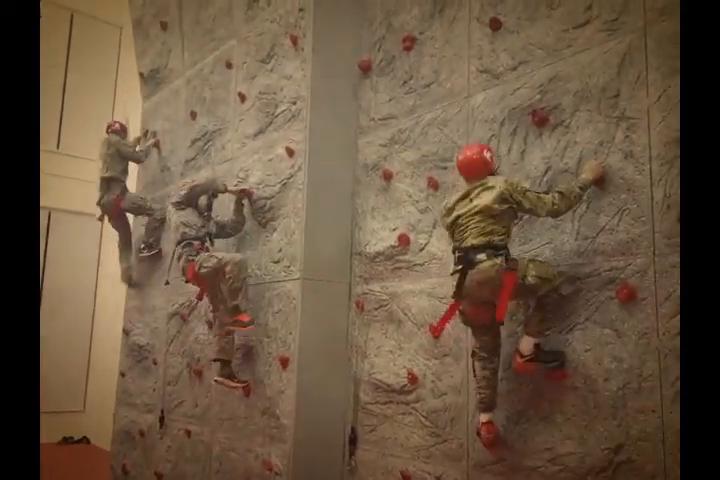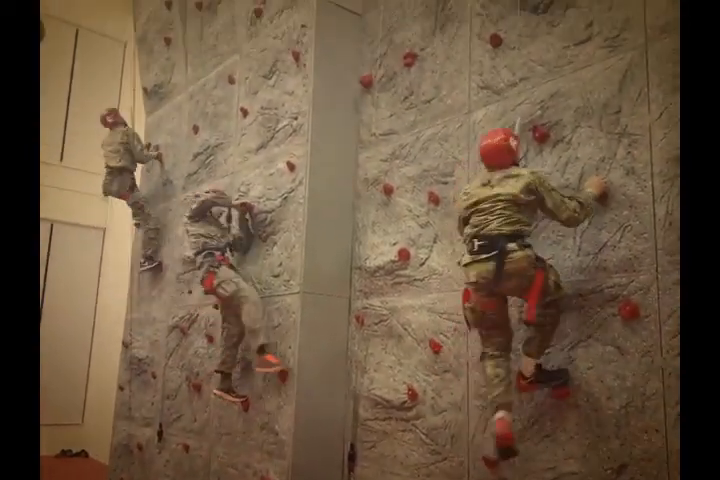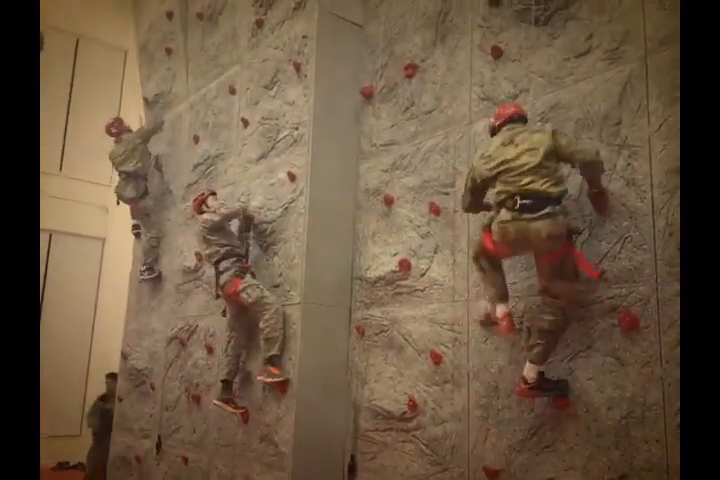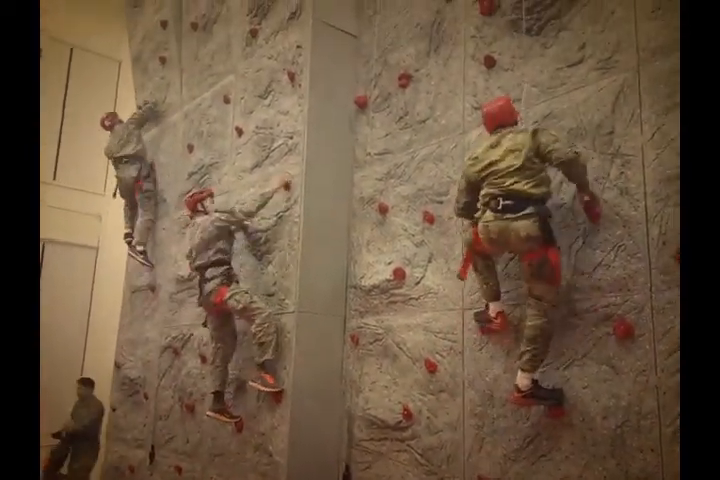
dt=0.4s
person 1, frame 1
left shoulder: (453, 204)
right shoulder: (504, 186)
right elbow: (552, 205)
right wrist: (586, 178)
left hip: (464, 279)
right hip: (491, 269)
left knee: (485, 349)
right knee: (552, 280)
left ankle: (485, 422)
right ankle: (527, 352)
person 1, frame 2
left shoulder: (469, 192)
right shoulder: (528, 179)
left elbow: (463, 229)
right elbow: (569, 214)
right wrist: (591, 193)
left hip: (477, 270)
right hip: (513, 261)
left knee: (494, 348)
right knee: (551, 299)
left ankle: (501, 417)
right ankle: (528, 371)
person 1, frame 3
left shoulder: (487, 155)
right shoulder: (546, 136)
left elbow: (468, 204)
right elbow: (588, 160)
right wrist: (596, 189)
left hip: (510, 225)
right hip: (550, 223)
left knee: (482, 251)
right knee: (555, 301)
left ankle: (501, 312)
right ankle: (531, 376)
person 1, frame 4
left shoulder: (477, 157)
right shoulder: (532, 136)
left elbow: (462, 207)
right elbow: (568, 158)
right wrist: (585, 191)
left hip: (493, 226)
right hip: (532, 225)
left knee: (472, 241)
right knee: (539, 303)
left ankle: (495, 311)
right ankle: (525, 384)
person 2, frame 1
left shoulder: (209, 222)
right shoulder: (178, 205)
left elbow: (235, 227)
right elbow: (199, 186)
left wrist: (239, 201)
right wrist: (227, 188)
left hip: (203, 261)
right hip: (192, 258)
left knee: (222, 312)
right knee: (236, 260)
left ankle: (225, 369)
right ankle: (236, 312)
person 2, frame 2
left shoulder: (223, 230)
right shoulder: (195, 217)
left elbow: (243, 246)
right elbow: (207, 199)
left wrist: (242, 217)
right wrist: (233, 202)
left hip: (222, 270)
right hip: (213, 268)
left knee: (234, 327)
right knee: (250, 298)
left ankle: (224, 383)
right ankle: (262, 353)
person 2, frame 3
left shoulder: (221, 230)
right shoulder: (207, 221)
left elbow: (242, 251)
right elbow: (227, 213)
left wrist: (244, 227)
right wrist: (242, 212)
left hip: (231, 279)
right hip: (234, 275)
left knee: (237, 336)
right knee: (271, 307)
left ankle: (225, 393)
right ankle: (271, 365)
person 2, frame 4
left shoulder: (197, 231)
right shoulder: (212, 221)
right elbow: (246, 214)
left wrist: (234, 231)
right wrist: (274, 189)
left hip: (210, 289)
right hip: (221, 284)
left knee: (223, 344)
right knee: (263, 316)
left ankle: (217, 403)
right ankle: (263, 371)
person 3, frame 1
left shoulder: (108, 144)
right shoulder: (114, 140)
left elbow: (126, 150)
right elbow: (138, 158)
left wrist: (137, 142)
right wrist: (149, 144)
left hip: (106, 197)
right hip: (116, 194)
left knee: (124, 236)
right knee: (157, 212)
left ankle: (126, 271)
right ankle: (148, 245)
person 3, frame 2
left shoulder: (107, 139)
right shoulder: (127, 132)
right elbow: (141, 157)
left wrist: (142, 149)
right wrist: (153, 154)
left hip: (109, 182)
right hip: (123, 181)
right knee: (150, 222)
left ankle: (136, 216)
right ankle: (148, 259)
person 3, frame 3
left shoulder: (114, 151)
right shoulder: (136, 137)
right elbow: (157, 124)
left wrist: (150, 160)
left hip: (122, 188)
right hip: (136, 187)
right knee: (151, 230)
left ankle: (136, 223)
right ankle: (147, 268)
person 3, frame 4
left shoulder: (109, 146)
right shoulder: (129, 125)
right elbow: (149, 111)
right wrist: (147, 106)
left hip: (122, 174)
right hip: (137, 169)
left knee: (130, 204)
right knee: (146, 212)
left ankle: (129, 233)
right ankle: (139, 247)
